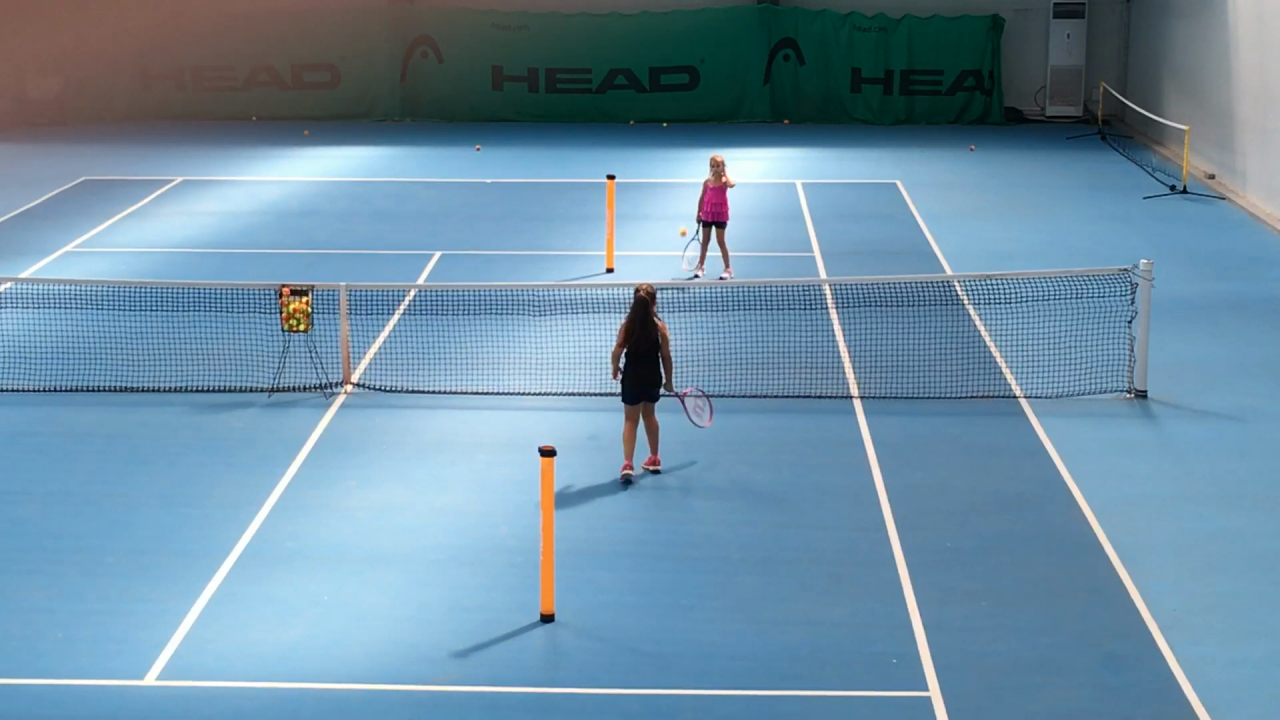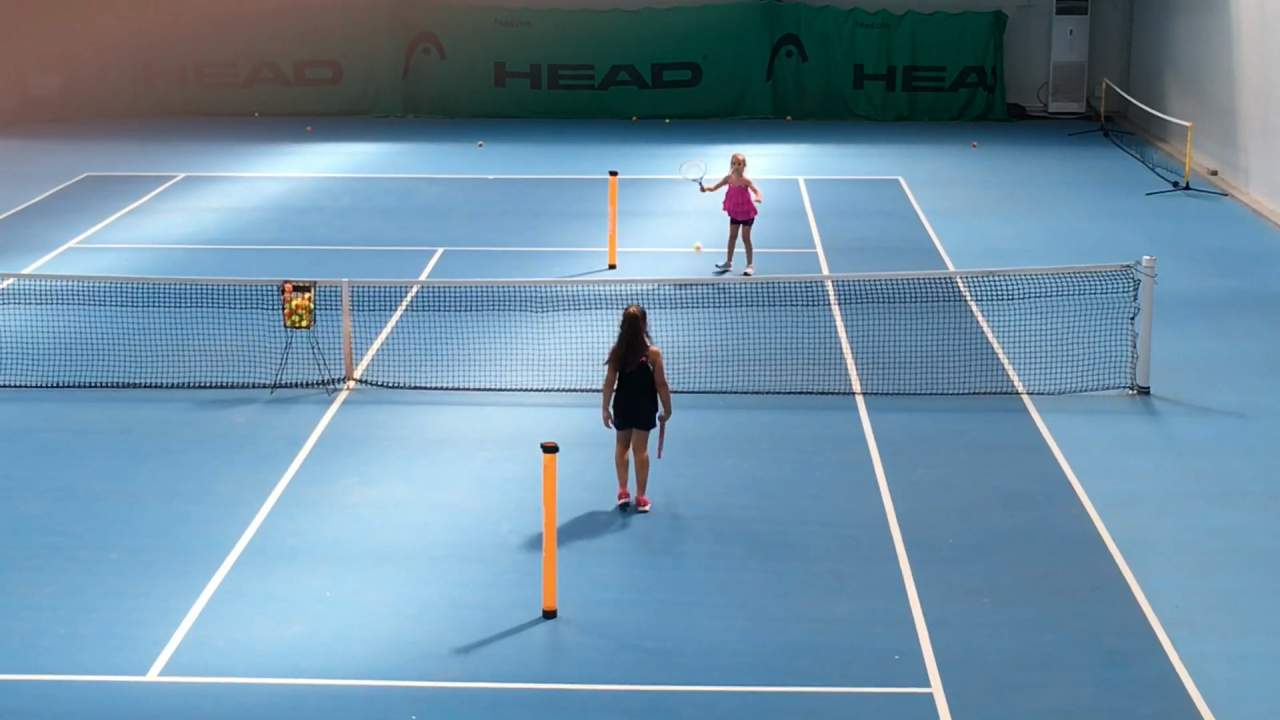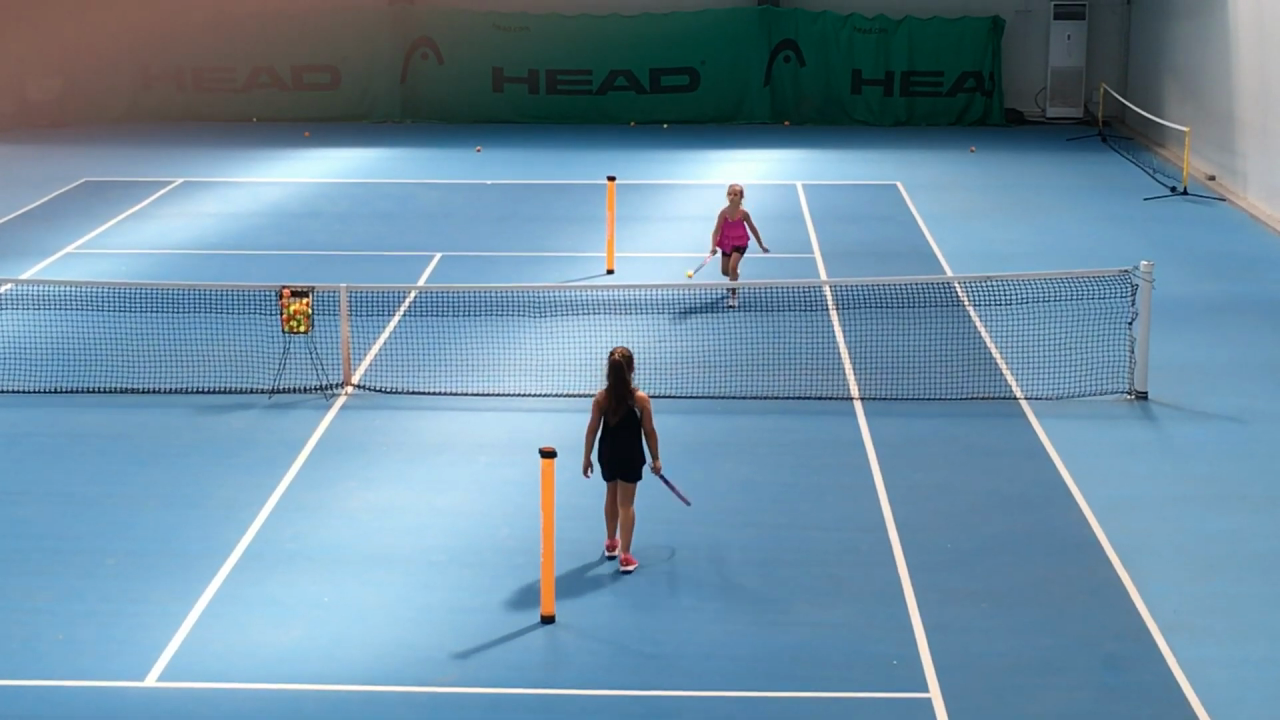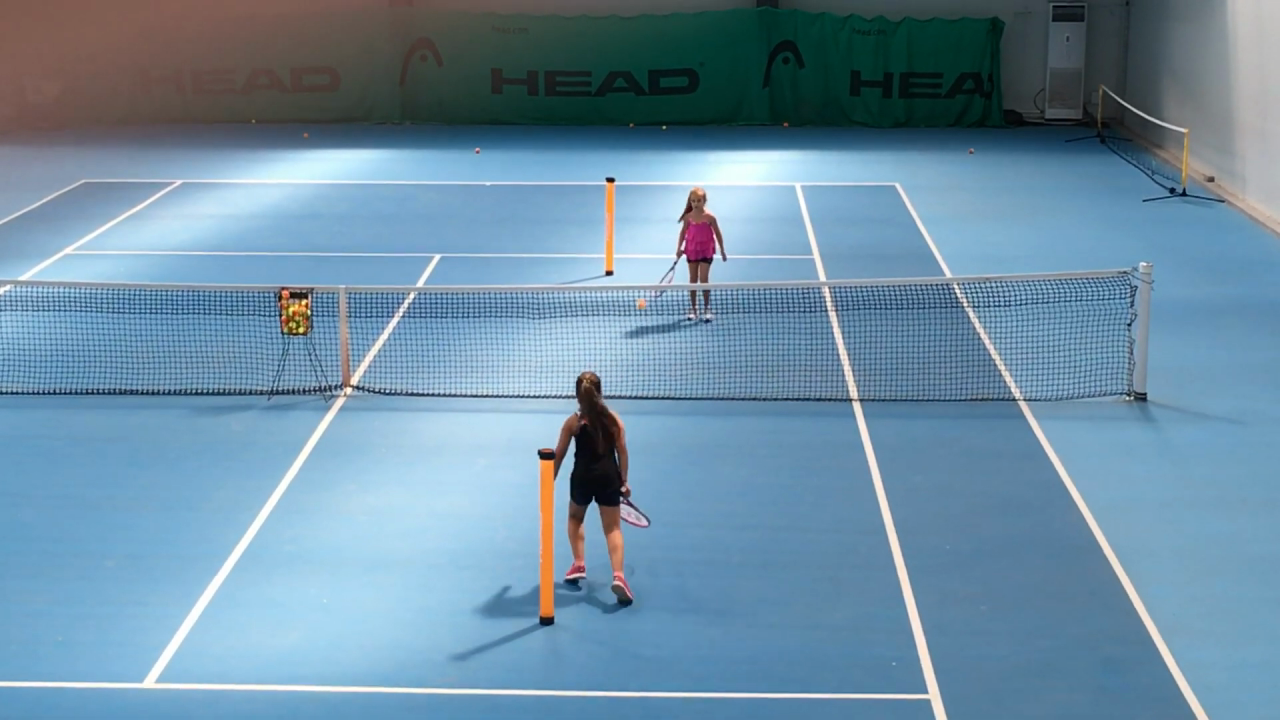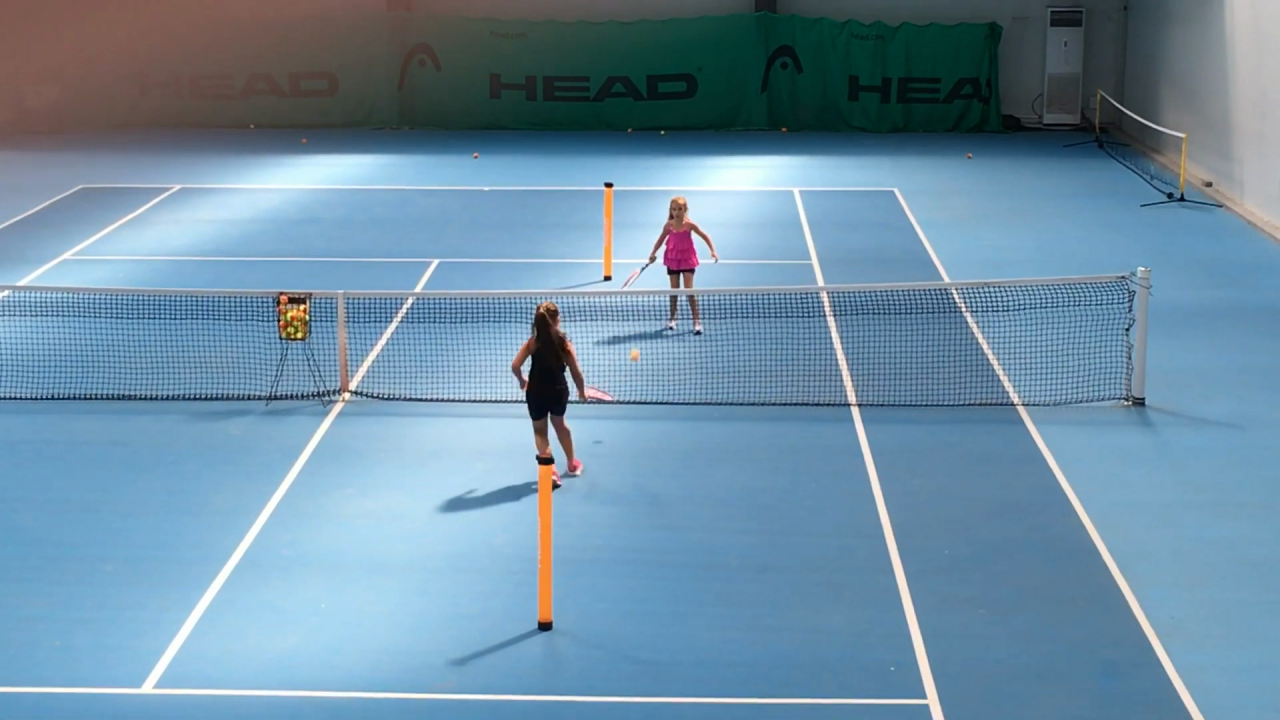
dt=1s
person 1, frame 1
left shoulder: (627, 326)
right shoulder: (660, 327)
left elbow: (616, 354)
right elbow: (666, 357)
left wrist: (615, 368)
right wrist: (668, 380)
left hip: (632, 378)
right hip: (652, 378)
left knee: (631, 421)
right knee: (649, 416)
left ankle: (628, 464)
right ankle: (653, 459)
person 1, frame 2
left shoulder: (616, 350)
right shoulder: (653, 352)
left elbow: (609, 382)
right elbow: (661, 384)
left wrist: (606, 409)
right wrist: (667, 409)
left hip: (623, 406)
right hip: (645, 407)
left knee: (622, 445)
right knee: (640, 449)
left ankle: (623, 491)
right ankle: (641, 498)
person 1, frame 3
left shoulder: (602, 397)
right shoulder: (641, 399)
left elbow: (592, 429)
right elbow: (649, 432)
left wrist: (587, 458)
right wrist: (655, 459)
left hip: (607, 455)
right hip: (630, 456)
left knee: (612, 497)
right knee: (626, 504)
left ankle: (611, 542)
right ankle: (625, 556)
person 1, frame 4
left shoulder: (573, 422)
right shoulder: (611, 419)
left elbow: (558, 454)
right elbow: (622, 452)
right wrist: (624, 482)
left hip: (582, 478)
right hip: (609, 478)
left knee: (574, 518)
right knee: (613, 530)
left ankle: (578, 565)
right ankle: (618, 577)
person 1, frame 5
left shoulder: (532, 342)
right shoulder: (563, 343)
left elbow: (515, 366)
right elbow: (576, 372)
left wrist: (522, 380)
right wrist: (581, 391)
left hip: (536, 395)
right hip: (558, 393)
left knee: (540, 432)
right knee: (560, 425)
left ankle: (551, 473)
right ankle: (572, 464)
